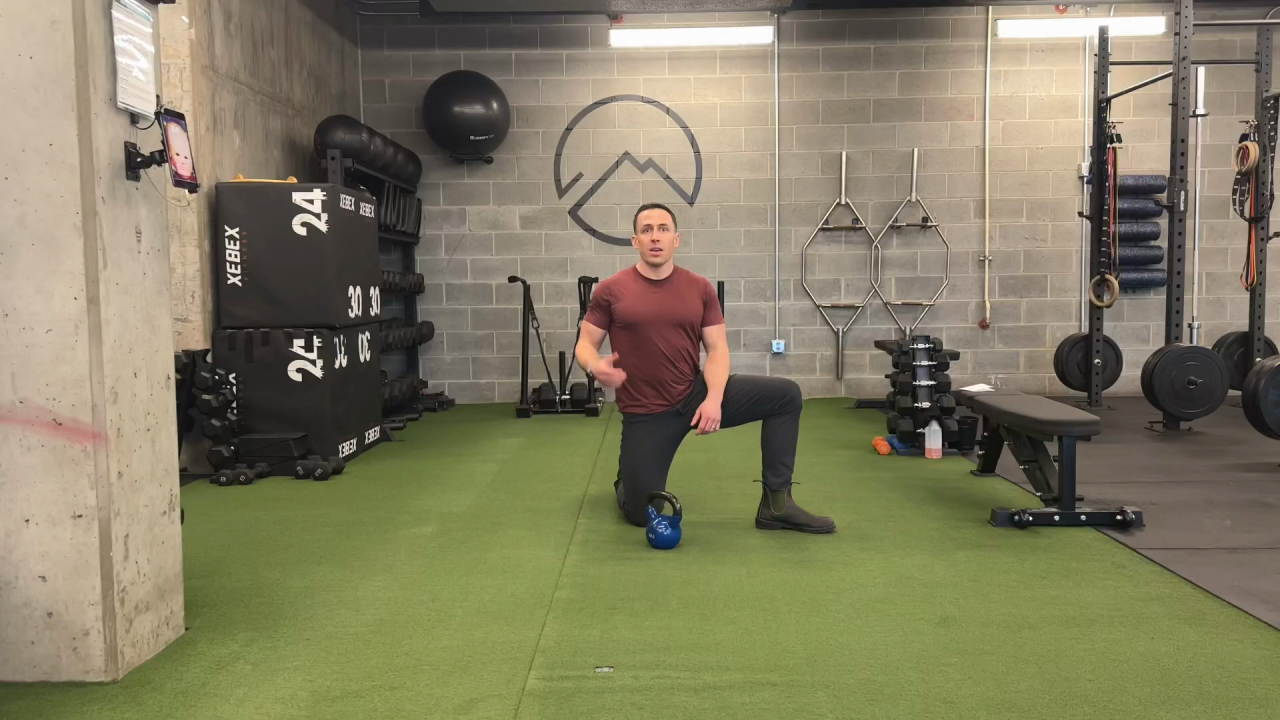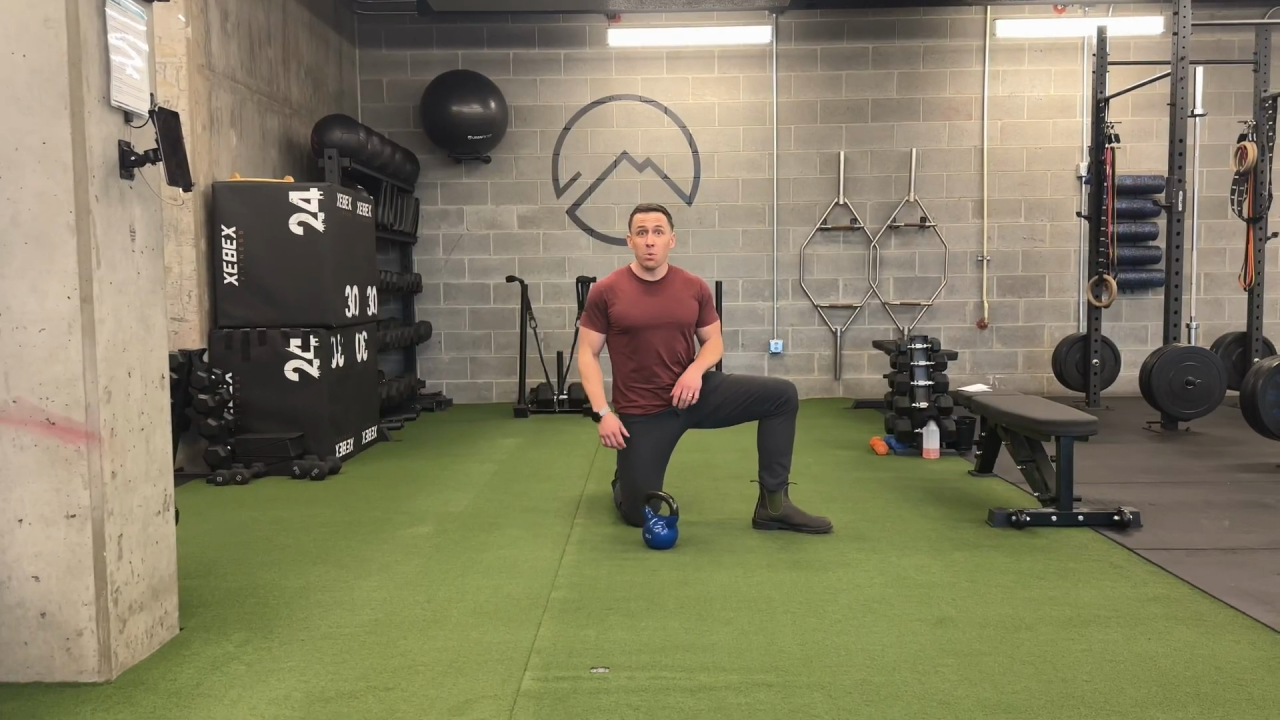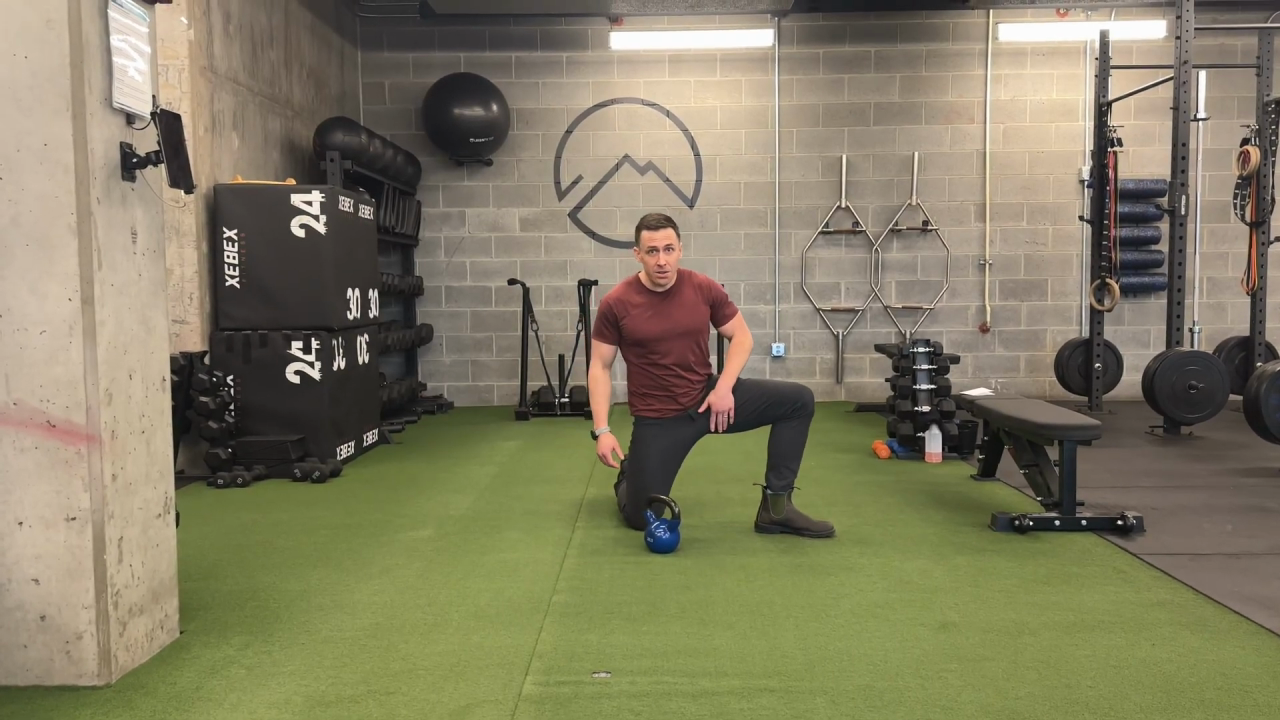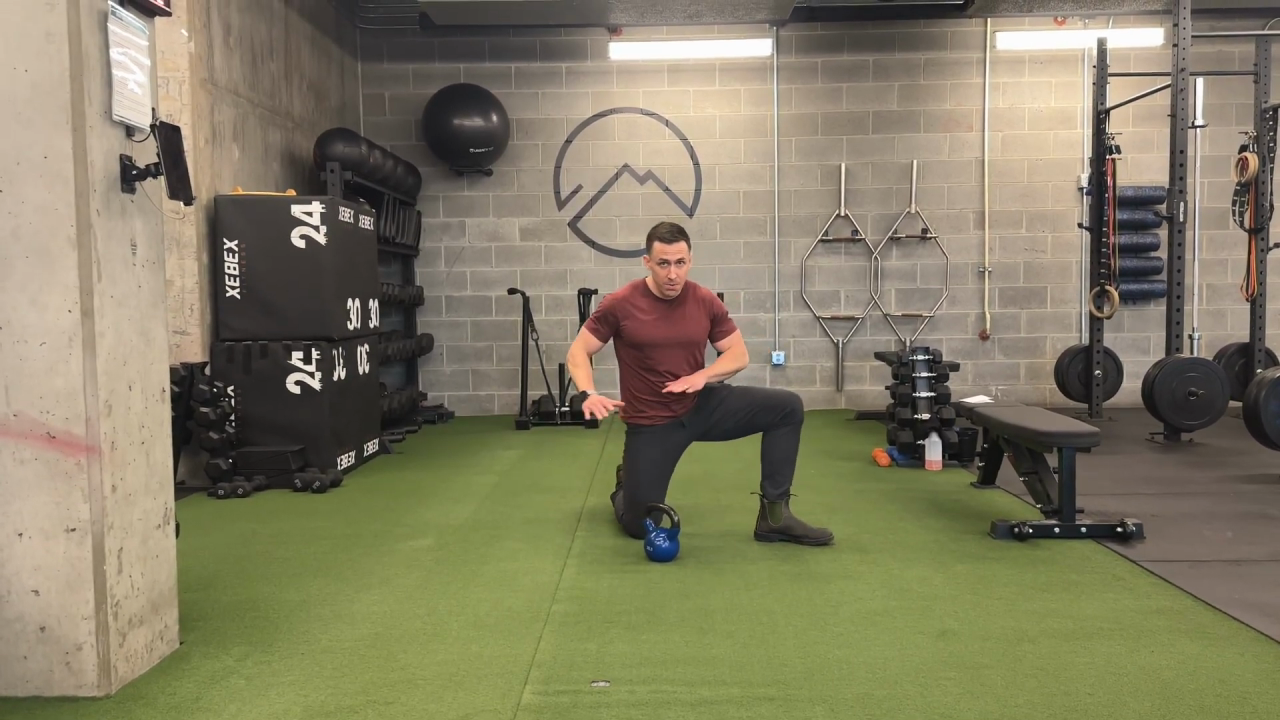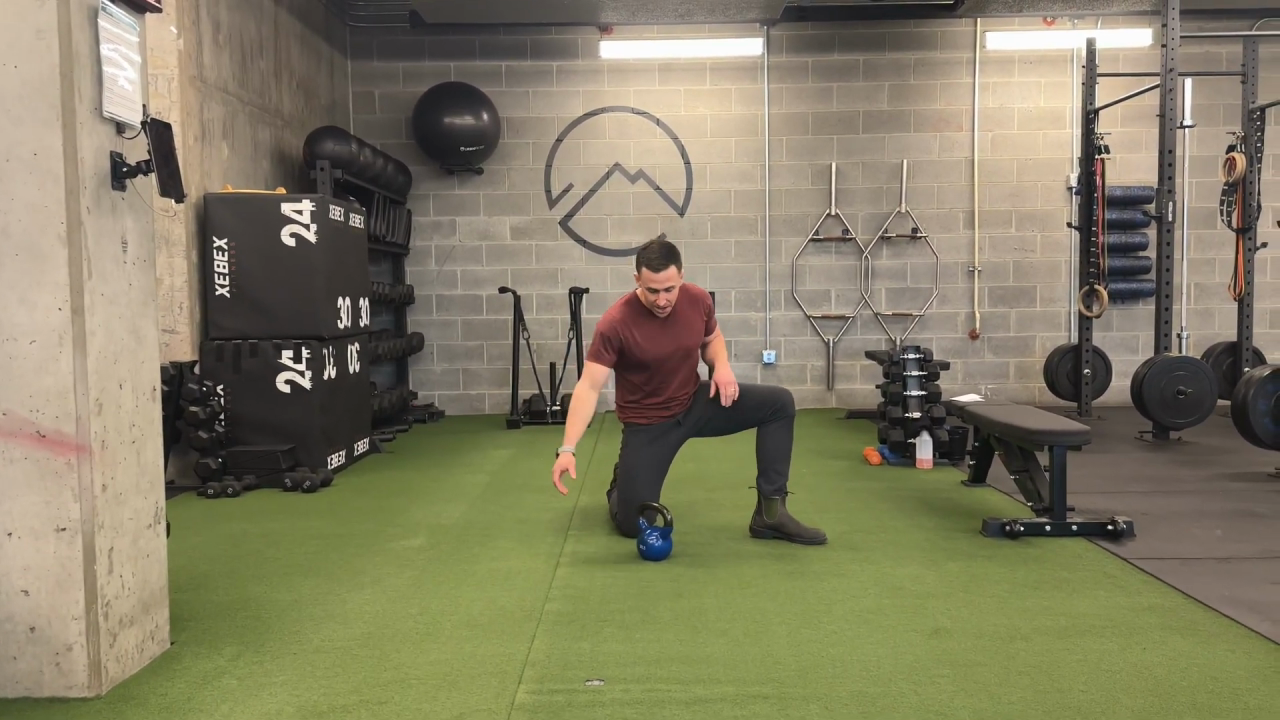
dt=1s
person 1, frame 1
left shoulder: (700, 288)
right shoulder: (611, 291)
left elbow: (717, 349)
right elbow: (586, 345)
left wrist: (714, 398)
right wrist: (595, 368)
left hip: (695, 393)
right hip: (645, 413)
left knee: (785, 395)
right knee: (642, 514)
left ankle: (776, 504)
right ankle: (627, 479)
person 1, frame 2
left shoulder: (694, 287)
right shoulder: (606, 292)
left elbow: (713, 340)
right elbow: (588, 354)
left wrist: (697, 370)
right wrist: (603, 412)
left hip: (693, 394)
right hip: (642, 412)
left knee: (781, 395)
right knee: (639, 514)
left ankle: (773, 504)
right ankle: (625, 477)
person 1, frame 3
left shoulder: (704, 288)
right shoulder: (616, 304)
left elbow: (741, 337)
right elbow: (600, 367)
left wrist: (724, 387)
right wrist: (601, 430)
left hip: (709, 396)
right hip: (658, 417)
left knee: (798, 400)
right knee: (641, 517)
left ankle: (775, 506)
right ankle: (629, 476)
person 1, frame 4
left shoulder: (706, 302)
right shoulder: (619, 304)
left elbow: (737, 354)
right elbow: (578, 352)
left wrist: (703, 376)
right wrist: (590, 393)
left hip: (701, 406)
right hip: (651, 424)
left knee: (787, 407)
right knee: (640, 526)
left ankle: (774, 514)
right ankle: (626, 487)
person 1, frame 5
left shoulder: (698, 299)
right shoulder: (615, 323)
left elbow: (712, 338)
right elbow: (589, 387)
left wrist: (722, 366)
right wrist: (567, 449)
left hip: (696, 400)
right hip: (647, 422)
left knee: (778, 402)
right knee: (633, 524)
left ankle: (770, 512)
right ankle: (622, 482)
